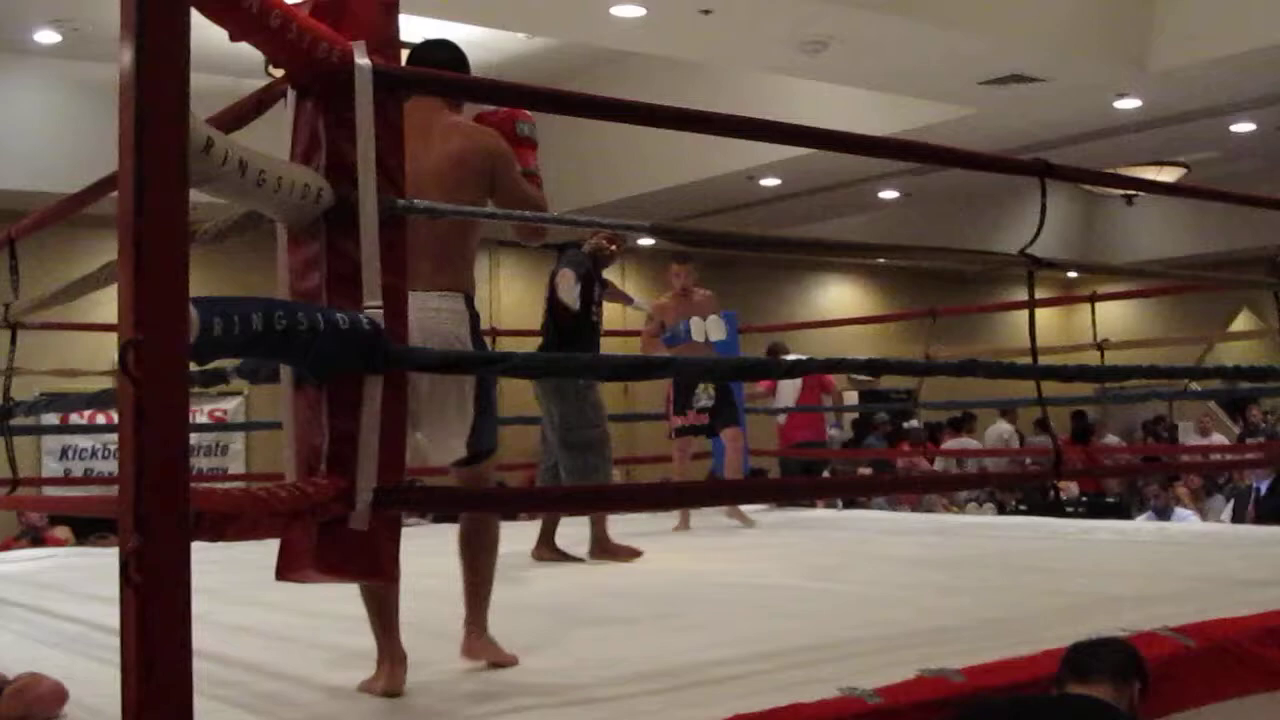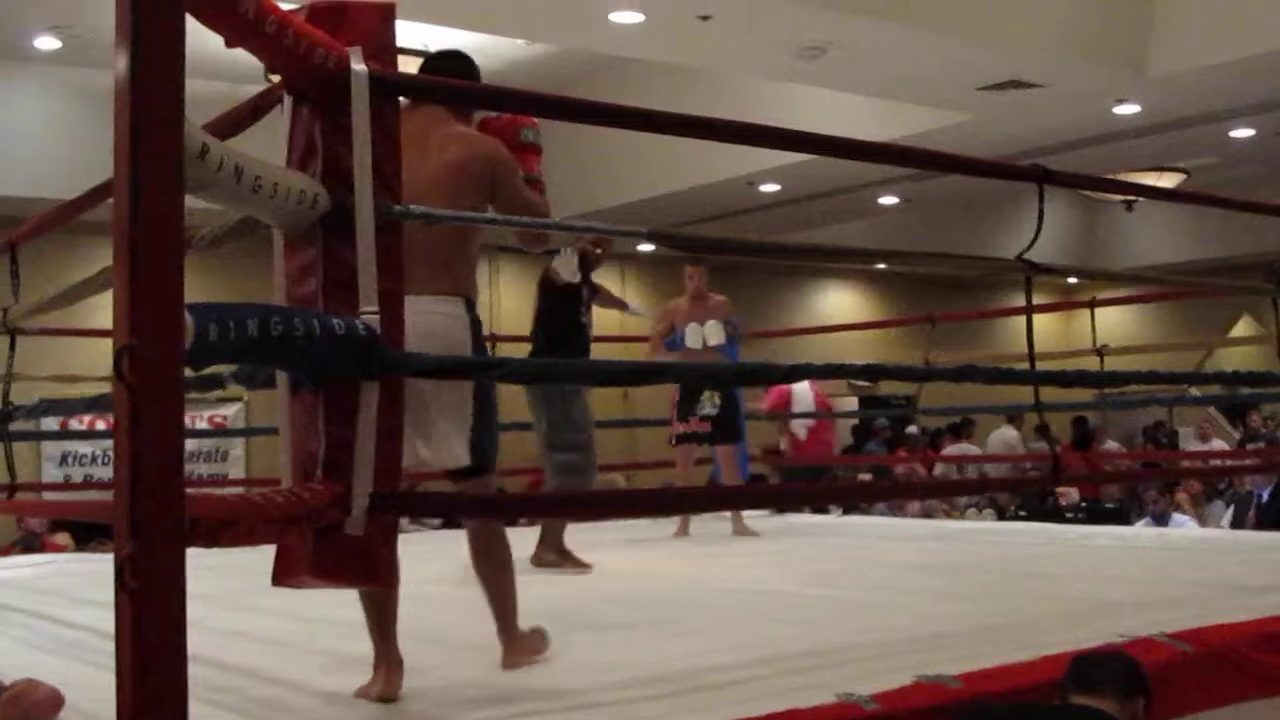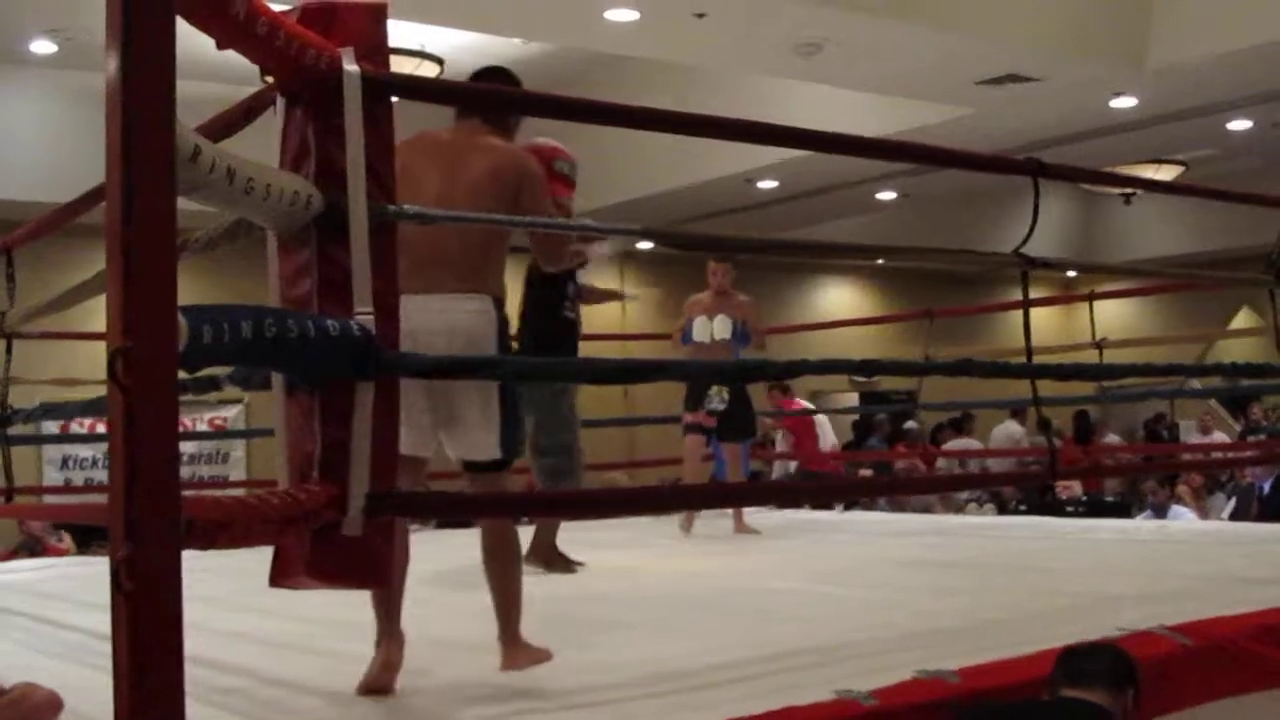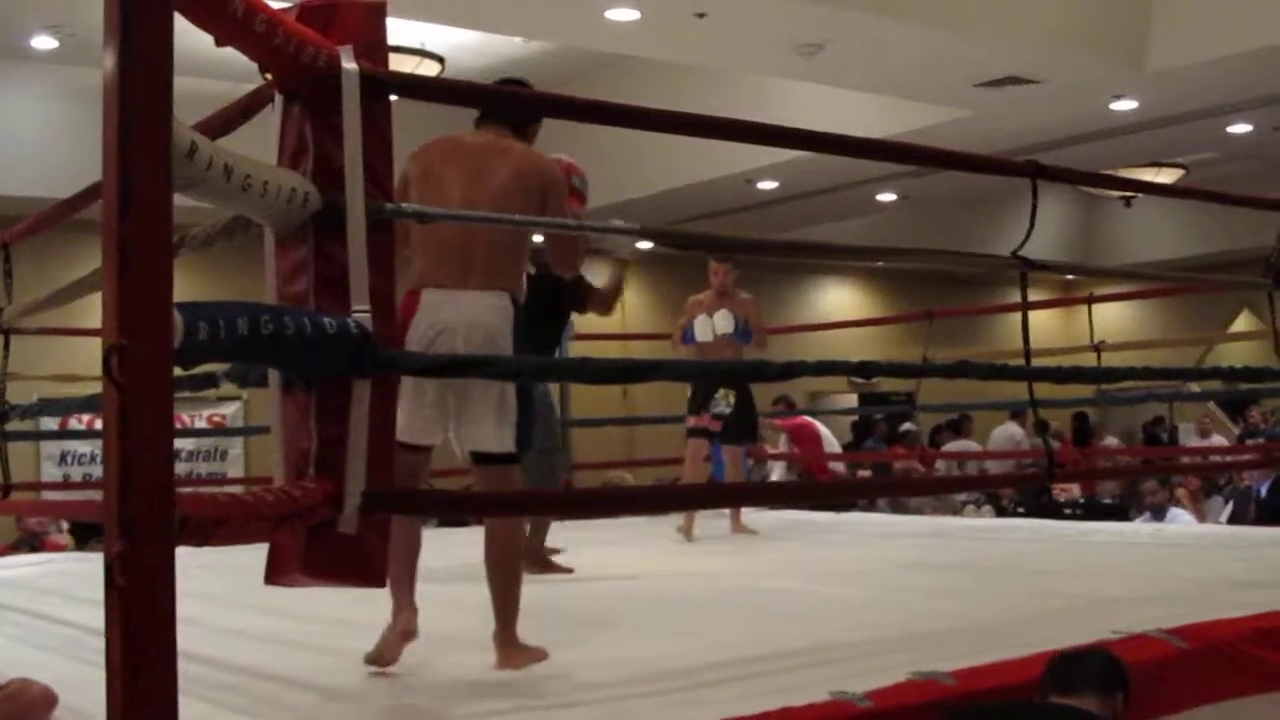
dt=0.3s
person 1, frame 1
right shoulder: (481, 144)
right elbow: (536, 230)
right wrist: (525, 166)
right hip: (446, 320)
right knee: (477, 480)
left ankle: (389, 658)
right ankle: (476, 628)
person 1, frame 2
right shoulder: (483, 150)
right elbow: (537, 234)
right wrist: (528, 171)
right hip: (446, 323)
right knee: (478, 490)
left ankle: (386, 663)
right ankle: (512, 633)
person 1, frame 3
left shoulder: (405, 152)
right shoulder: (515, 163)
right elbow: (554, 257)
right wrist: (553, 200)
left hip: (404, 318)
right hip: (474, 321)
left knee: (394, 486)
right knee: (492, 490)
left ankle: (388, 639)
right ankle: (512, 642)
person 1, frame 4
left shoulder: (426, 156)
right shoulder: (541, 169)
left elbow: (395, 244)
right elbow: (568, 264)
right wrist: (567, 212)
left hip: (425, 311)
right hip: (494, 317)
left knee: (402, 472)
right knee: (500, 485)
left ankle: (402, 606)
right ankle: (508, 640)
person 2, frame 1
left shoulder: (592, 274)
right shoulder: (577, 259)
left elbow: (606, 289)
right elbow: (565, 274)
left wrist: (633, 302)
right wrist: (565, 285)
left hip: (567, 374)
right hip: (564, 372)
left knee: (559, 459)
right knee: (590, 452)
left ankle: (545, 542)
right ankle: (600, 540)
person 2, frame 2
left shoulder: (582, 281)
right shoulder: (567, 266)
left elbow: (597, 294)
right elbow: (557, 269)
left wrist: (628, 308)
right wrist: (563, 269)
left hip: (564, 379)
left knee: (564, 461)
right knee: (574, 458)
left ankle: (546, 546)
right ankle: (553, 543)
person 2, frame 3
left shoulder: (564, 275)
right shoulder: (545, 265)
left elbow: (581, 293)
left wrist: (619, 294)
left hip: (556, 378)
right hip: (542, 379)
left knee: (556, 448)
right knee: (561, 464)
left ankle: (546, 543)
right ankle: (541, 547)
person 2, frame 4
left shoulder: (538, 264)
right shoulder: (560, 275)
right elbow: (603, 305)
right wrist: (621, 264)
right knee: (546, 464)
left ankle: (532, 547)
right ankle: (532, 551)
person 3, frame 1
left shoulder: (708, 298)
right shoulder: (660, 307)
left elbow: (721, 329)
right elbow: (647, 346)
left wrist: (720, 332)
right wrist: (673, 339)
right hip: (683, 380)
left knee: (734, 438)
right knee: (682, 448)
left ankle: (733, 505)
right ankle: (684, 516)
person 3, frame 2
left shoulder: (722, 304)
right shoulder: (672, 310)
left elbow: (737, 335)
right elbow: (654, 347)
left wrist: (729, 337)
right wrist: (676, 344)
left hip: (720, 383)
right hip: (690, 385)
left knee: (728, 455)
right knee: (685, 456)
left ankle: (738, 520)
right ankle: (684, 522)
person 3, frame 3
left shoulder: (745, 305)
right shoulder: (694, 303)
left elbow: (761, 343)
right elbow: (676, 338)
left wrist: (741, 337)
right wrist: (688, 337)
left hip: (731, 381)
right hip: (700, 380)
left knee: (734, 453)
right knee: (692, 447)
left ankle: (738, 519)
right ankle: (690, 512)
person 3, frame 4
left shoulder: (747, 303)
right shoulder: (695, 303)
left elbow: (762, 341)
right elbow: (676, 339)
left wrist: (742, 333)
right wrist: (689, 336)
left hip: (735, 381)
right hip: (705, 381)
left knee: (735, 454)
right knee: (695, 448)
left ankle: (736, 520)
right ankle: (688, 518)
